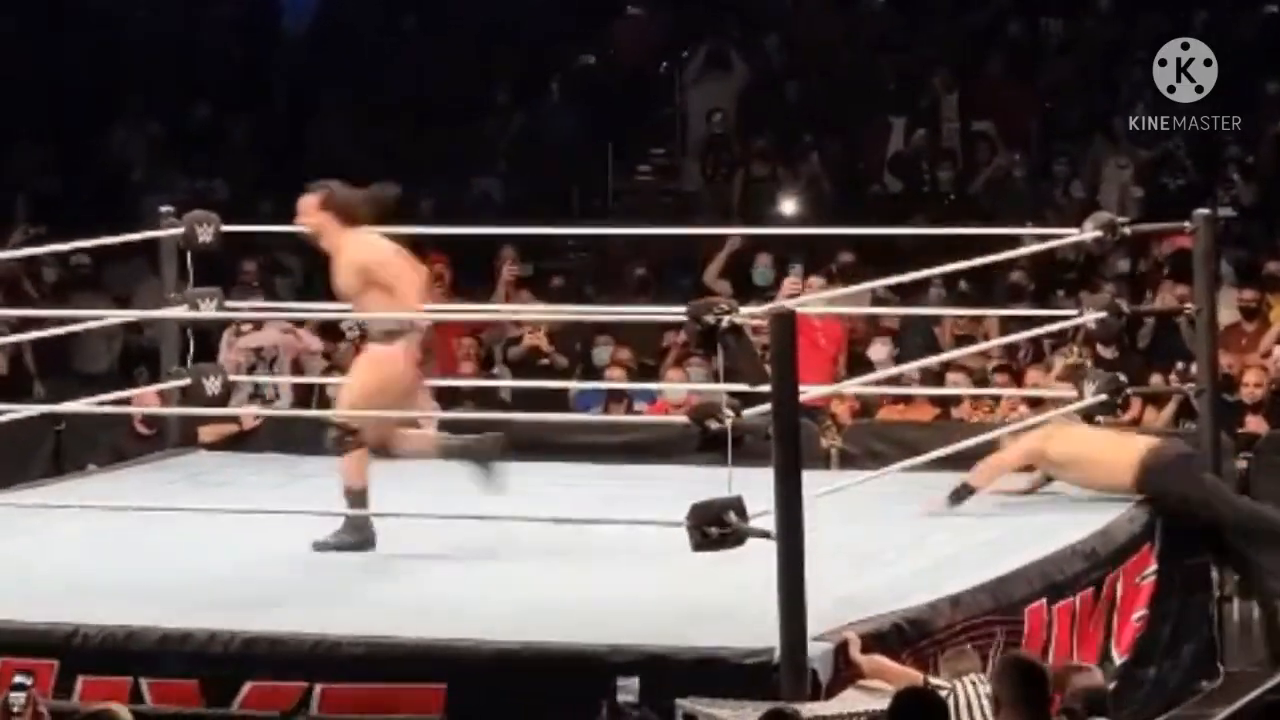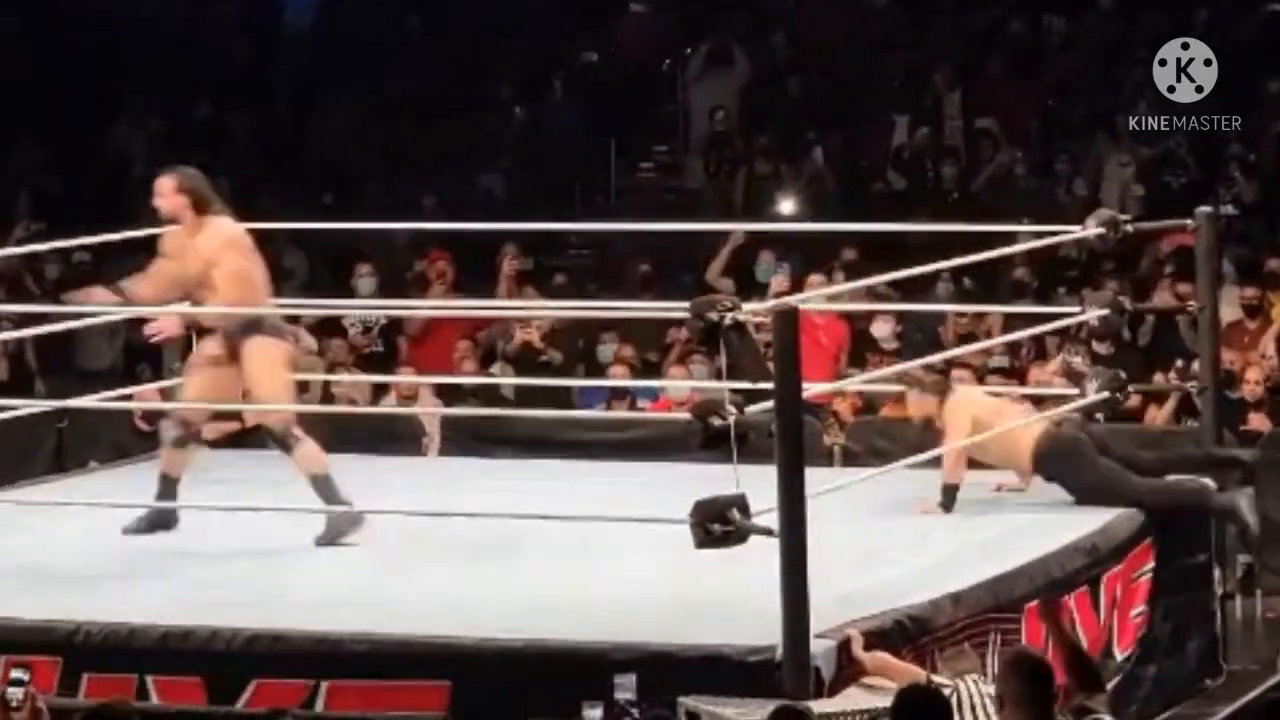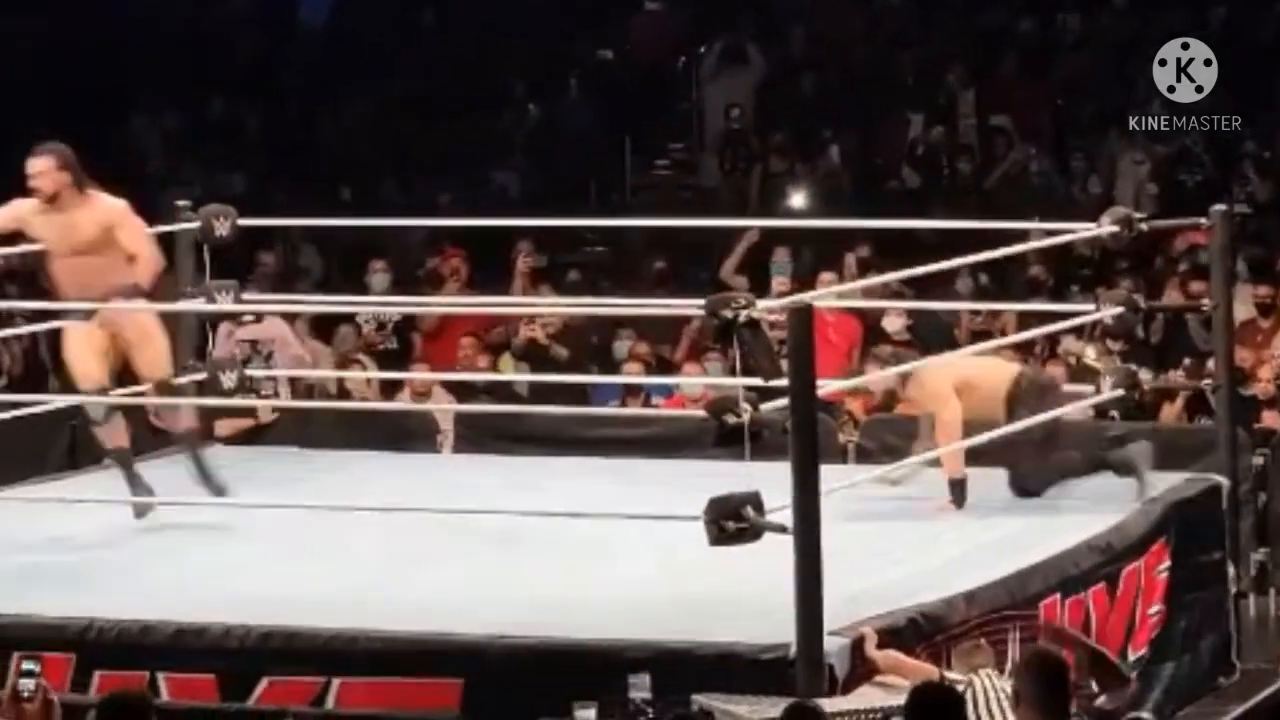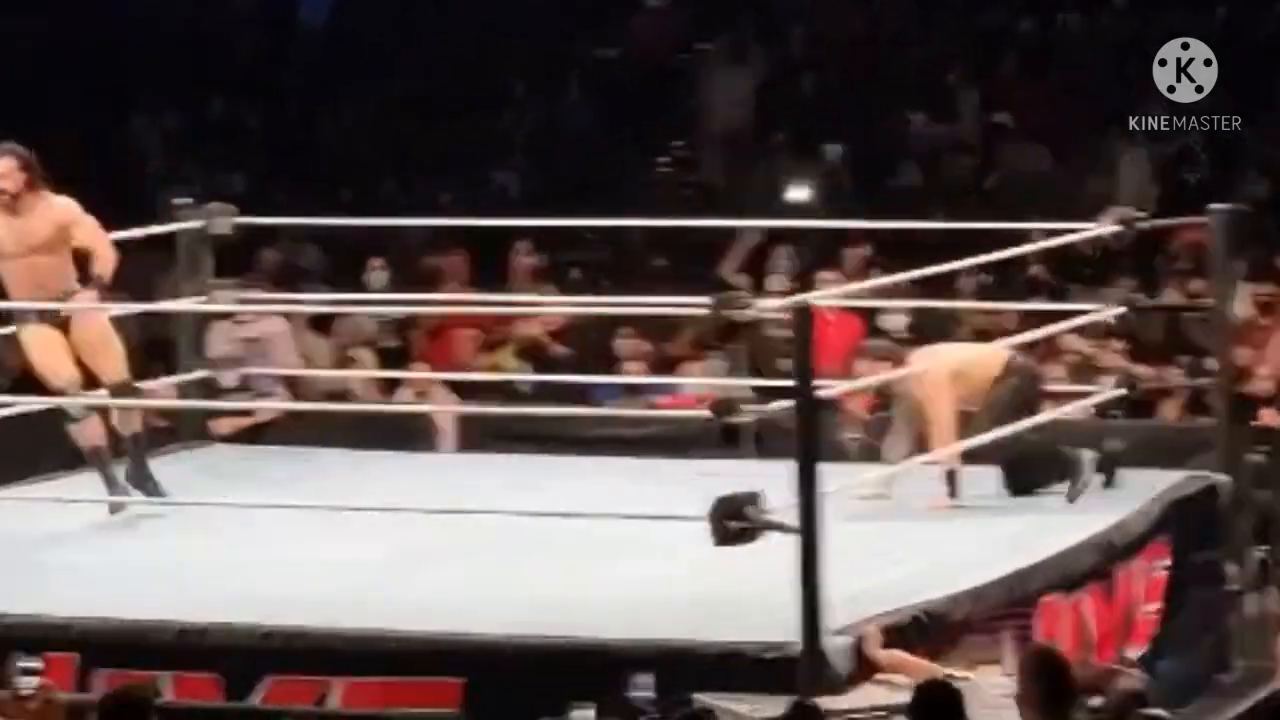
dt=0.2s
person 1, frame 1
left shoulder: (355, 250)
right shoulder: (347, 251)
left elbow: (412, 275)
left wrist: (410, 338)
left hip: (399, 339)
right hip: (390, 340)
left knee: (345, 425)
right knee: (378, 433)
left ankle: (358, 527)
right ankle: (472, 448)
person 1, frame 2
left shoulder: (225, 236)
right shoulder: (174, 240)
left elbow: (231, 300)
right elbow: (158, 286)
left wrist: (181, 322)
right wrist: (111, 293)
left hip: (259, 330)
right hip: (219, 336)
left knee: (276, 423)
right knee: (179, 420)
left ankle: (342, 509)
right ankle: (163, 507)
person 1, frame 3
left shoulder: (109, 209)
left elbow: (151, 258)
left wrist: (128, 298)
left hip: (126, 303)
right hip: (81, 315)
left knee: (163, 384)
right knee: (93, 391)
left ankle: (199, 465)
right ankle: (134, 480)
person 1, frame 4
left shoulder: (61, 208)
left elbow: (105, 252)
left wrist: (92, 290)
left hip: (75, 304)
right hip: (33, 317)
left knee: (120, 384)
right knee: (68, 387)
left ankle: (139, 467)
right ankle: (110, 477)
person 2, frame 1
left shoulder: (1035, 442)
right shoulder: (1057, 434)
left elbow: (990, 467)
left wrist: (955, 496)
right wrist: (1032, 485)
left hip: (1163, 464)
right hip: (1161, 455)
left knee: (1239, 516)
person 2, frame 2
left shoulder: (955, 407)
right shoulder: (964, 396)
left elbow: (954, 454)
left wrist: (944, 504)
right wrist: (1023, 479)
left hip: (1054, 447)
right hip: (1058, 435)
left knee: (1142, 492)
right knee: (1150, 467)
left ankle: (1226, 502)
right ankle: (1231, 459)
person 2, frame 3
left shoulder: (930, 384)
right shoulder: (919, 383)
left elbow: (950, 441)
right elbow: (930, 433)
left wrist: (957, 498)
left hip: (1032, 392)
right hip: (1025, 393)
left knee: (1032, 478)
right knee: (1023, 484)
left ankle: (1121, 457)
person 2, frame 4
left shoulder: (923, 374)
right shoulder: (908, 380)
left elbow: (943, 432)
right elbow: (904, 430)
left wrist: (951, 491)
left hip: (1013, 376)
right hip: (1001, 382)
left knee: (992, 442)
left ankle: (1075, 460)
